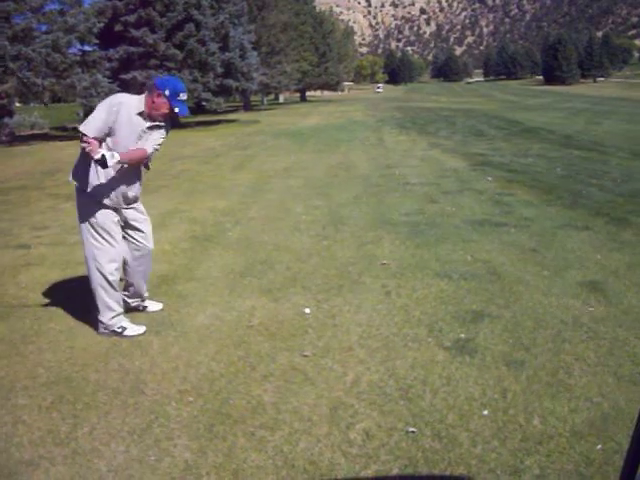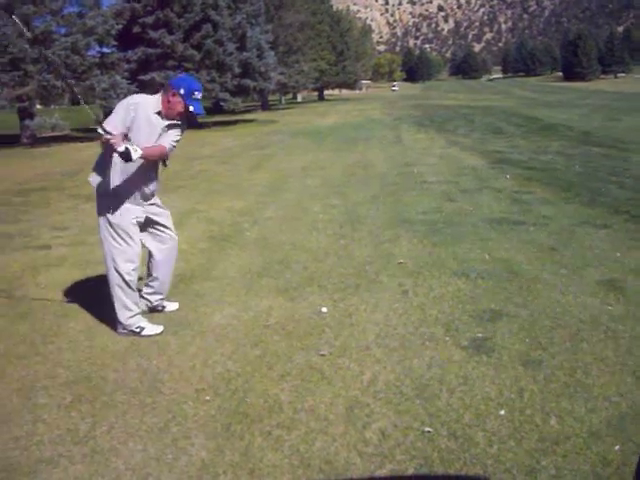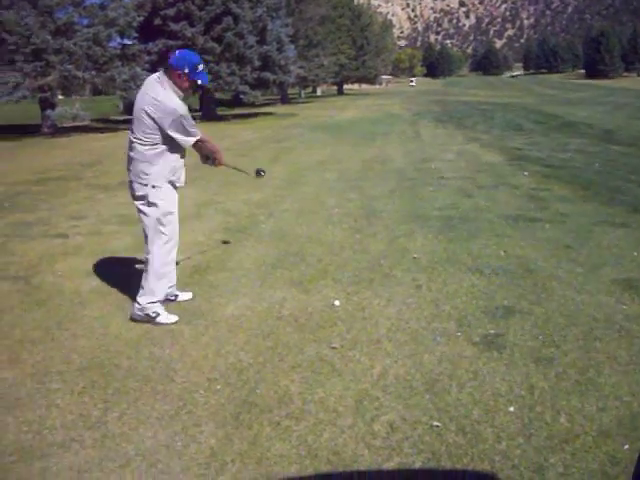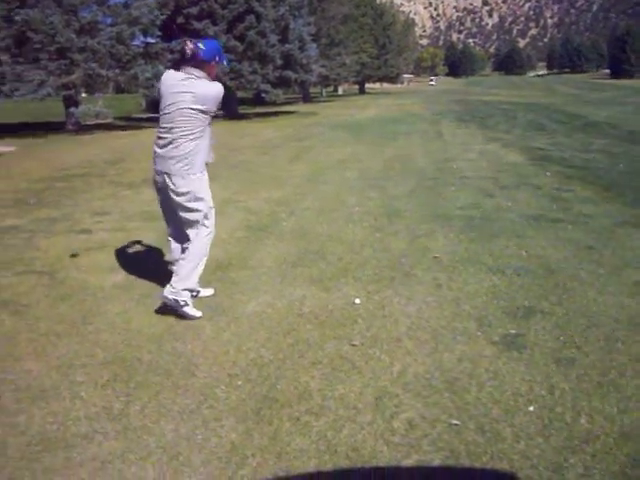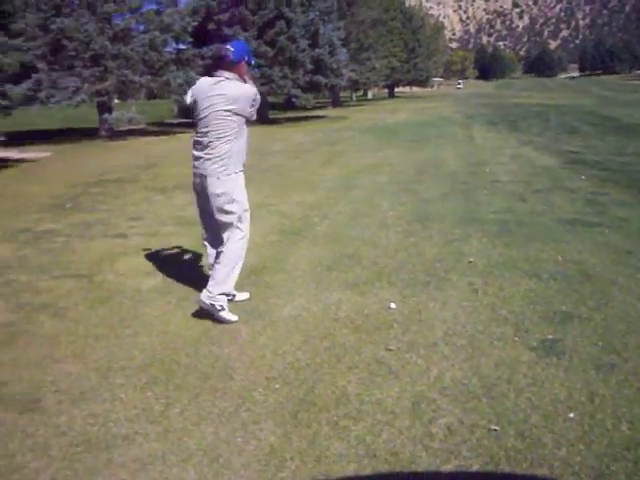
dt=0.3s
person 1, frame 1
left shoulder: (160, 127)
right shoulder: (119, 104)
left elbow: (141, 153)
right elbow: (87, 135)
left wrist: (110, 154)
right wrist: (95, 150)
left hip: (128, 196)
right hip: (95, 193)
left knee: (142, 247)
right knee: (108, 257)
left ankle: (133, 298)
right ankle: (110, 319)
person 1, frame 2
left shoulder: (177, 125)
right shoulder: (136, 104)
left elbow: (161, 151)
right elbow: (107, 138)
left wrist: (134, 150)
right wrist: (117, 143)
left hip: (145, 194)
right hip: (115, 192)
left knee: (166, 241)
right knee: (126, 257)
left ankle: (152, 297)
right ankle: (129, 319)
person 1, frame 3
left shoulder: (154, 80)
right shoulder: (170, 106)
right elbow: (196, 141)
left wrist: (205, 151)
right wrist: (216, 155)
left hip: (149, 174)
right hip: (154, 179)
left knee: (165, 233)
right knee: (165, 237)
left ankle: (164, 288)
right ankle: (147, 305)
person 1, frame 4
left shoulder: (168, 79)
right shoulder: (214, 91)
left wrist: (189, 57)
right wrist: (196, 57)
left hip: (163, 168)
right hip: (187, 171)
left knee: (179, 230)
right knee: (202, 228)
left ankle: (186, 283)
right ankle: (177, 291)
person 1, frame 5
left shoulder: (201, 85)
right shoulder: (246, 91)
left wrist: (220, 69)
right wrist: (242, 79)
left hip: (201, 171)
right hip: (225, 173)
left knee: (214, 233)
right knee: (236, 232)
left ankle: (221, 288)
right ankle: (214, 295)
